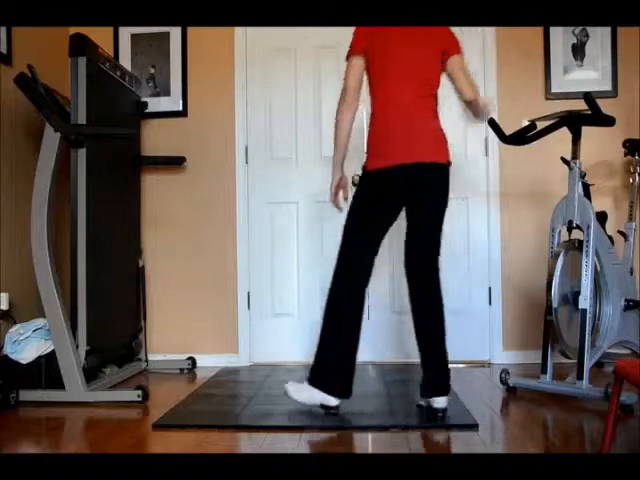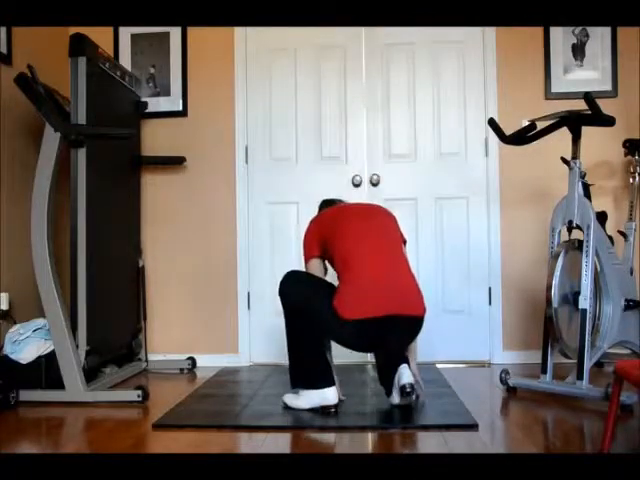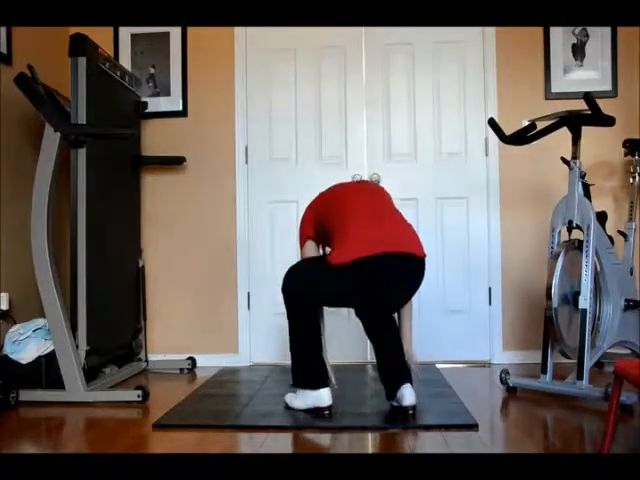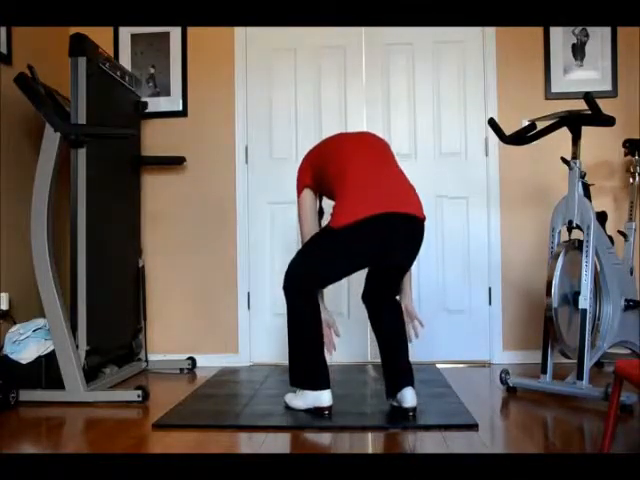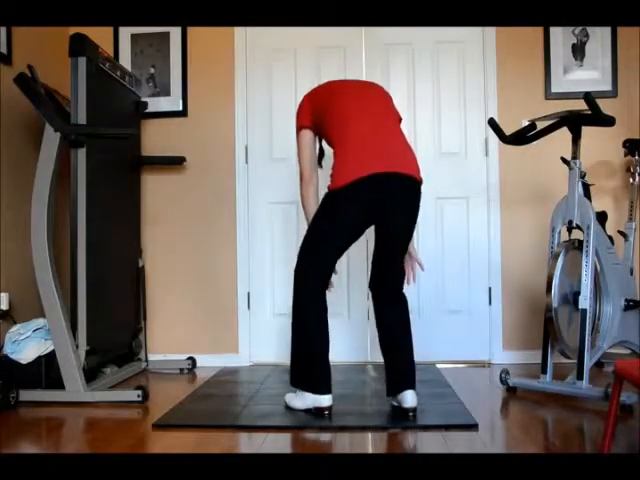
dt=1s
person 1, frame 1
left shoulder: (367, 32)
right shoulder: (441, 33)
left elbow: (349, 99)
right elbow: (470, 96)
left wrist: (338, 167)
right wrist: (480, 109)
left hip: (387, 161)
right hip: (434, 161)
left knee: (353, 268)
right knee: (424, 273)
left ankle: (328, 384)
right ankle: (436, 389)
person 1, frame 2
left shoulder: (319, 224)
right shoulder: (384, 214)
left elbow: (318, 294)
left wrist: (328, 363)
right wrist: (408, 359)
left hip: (358, 322)
right hip: (410, 322)
left knee: (292, 287)
left ankle: (319, 387)
right ankle: (398, 372)
person 1, frame 3
left shoulder: (315, 210)
right shoulder: (377, 192)
left elbow: (313, 281)
left wrist: (319, 352)
right wrist: (405, 342)
left hip: (359, 263)
right hip: (412, 262)
left knee: (295, 285)
right knee: (376, 309)
left ankle: (315, 389)
right ankle: (401, 387)
person 1, frame 4
left shoulder: (312, 161)
right shoulder: (376, 143)
left elbow: (311, 241)
left wrist: (321, 308)
right wrist: (405, 297)
left hip: (360, 222)
right hip: (412, 220)
left knee: (298, 284)
right knee: (381, 296)
left ankle: (315, 389)
right ankle: (403, 389)
person 1, frame 5
left shoulder: (312, 101)
right shoulder: (378, 92)
left elbow: (308, 176)
left wrist: (319, 238)
right wrist: (405, 240)
left hip: (356, 183)
right hip: (407, 179)
left knee: (310, 278)
right knee: (389, 285)
left ankle: (316, 391)
right ankle: (404, 389)
